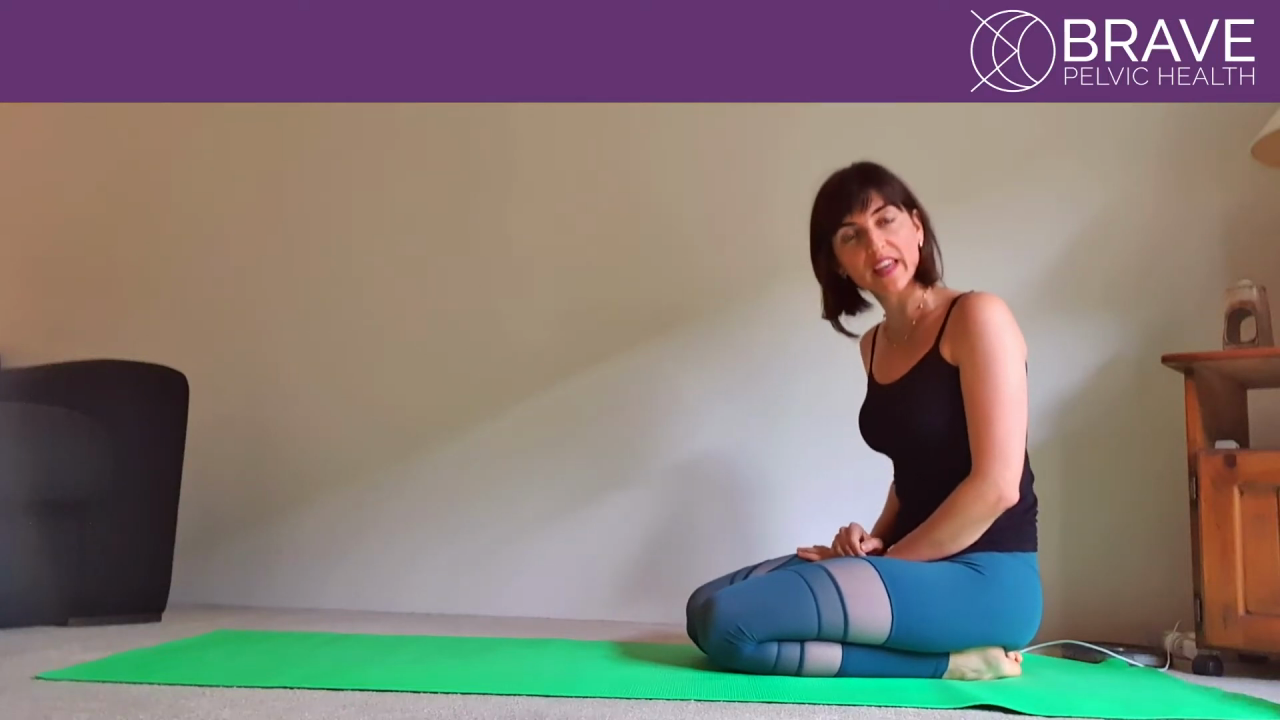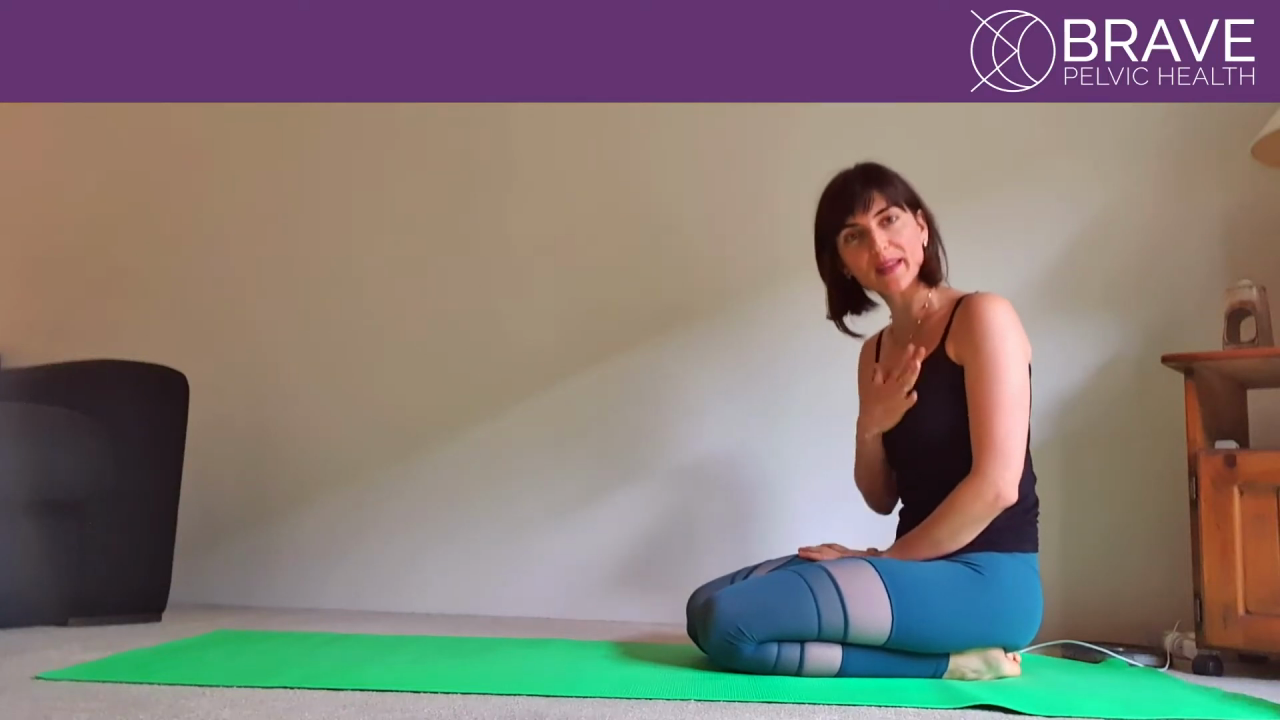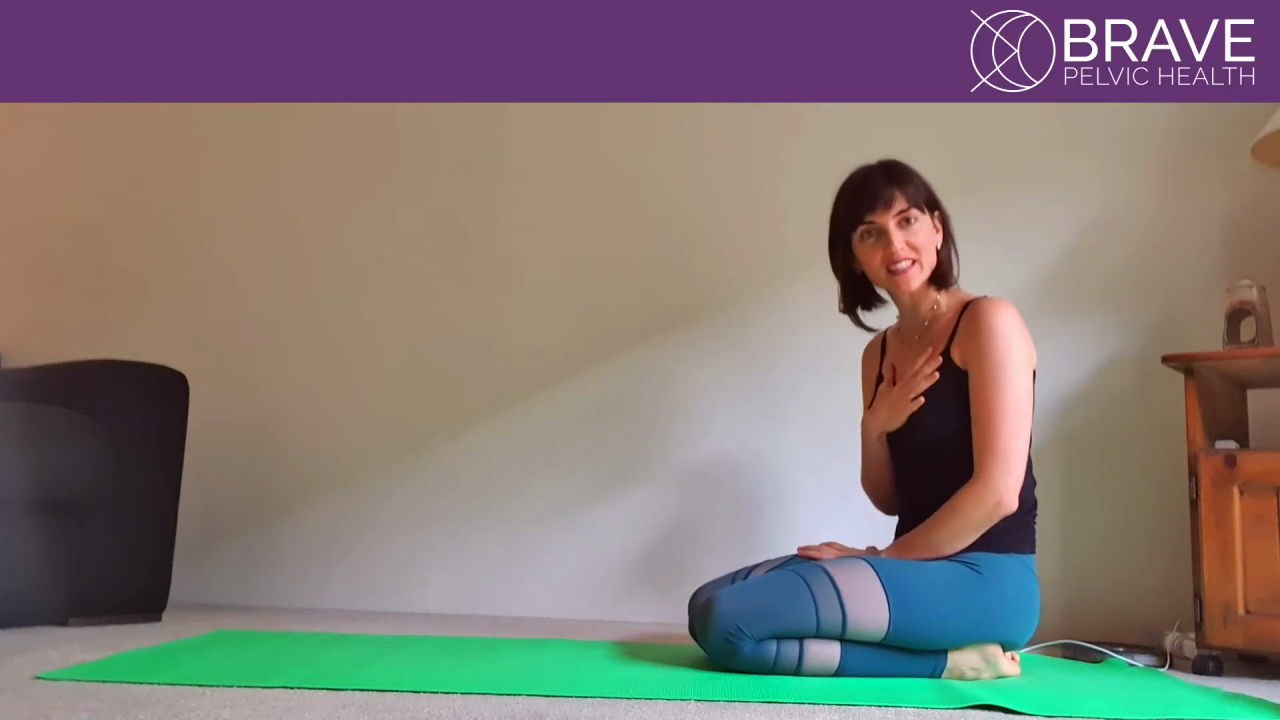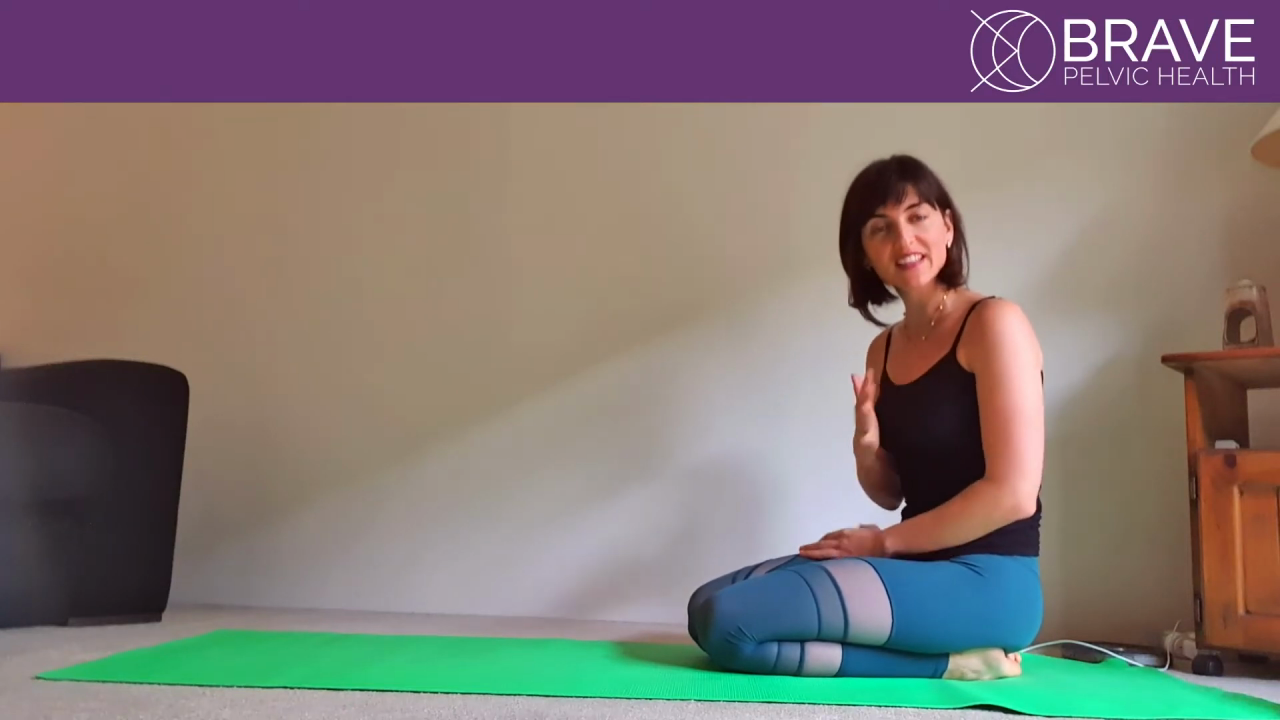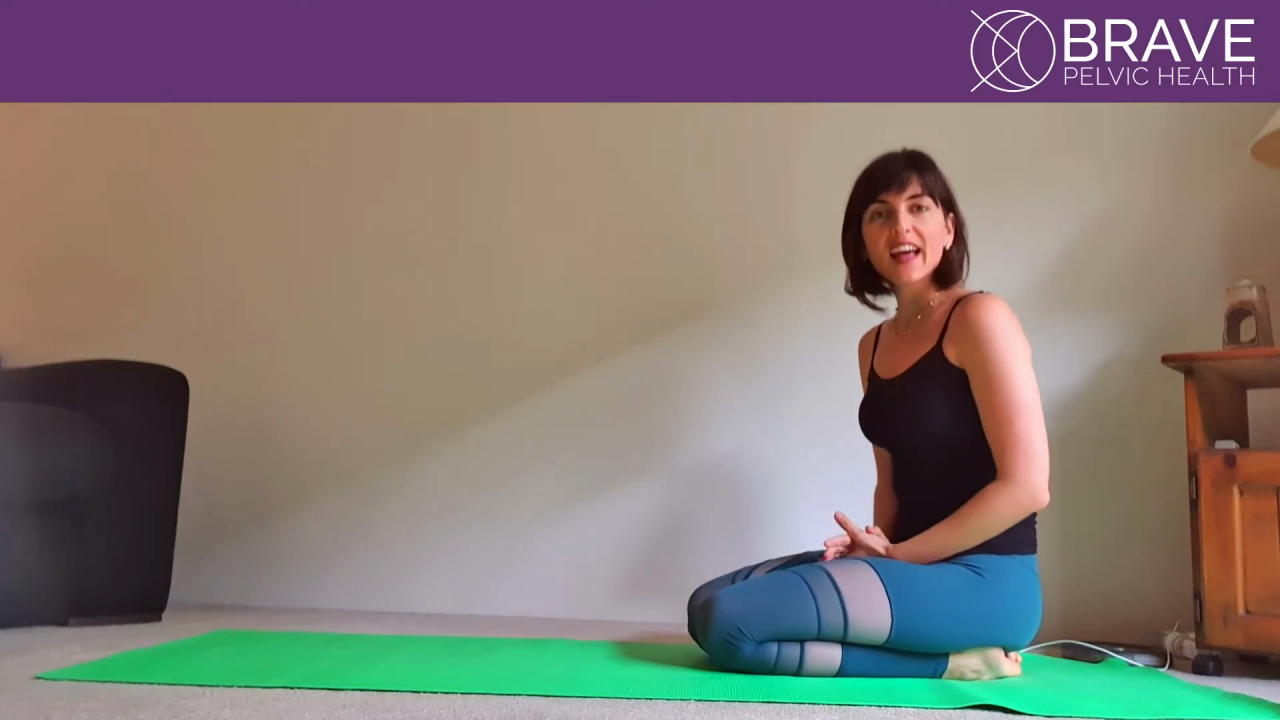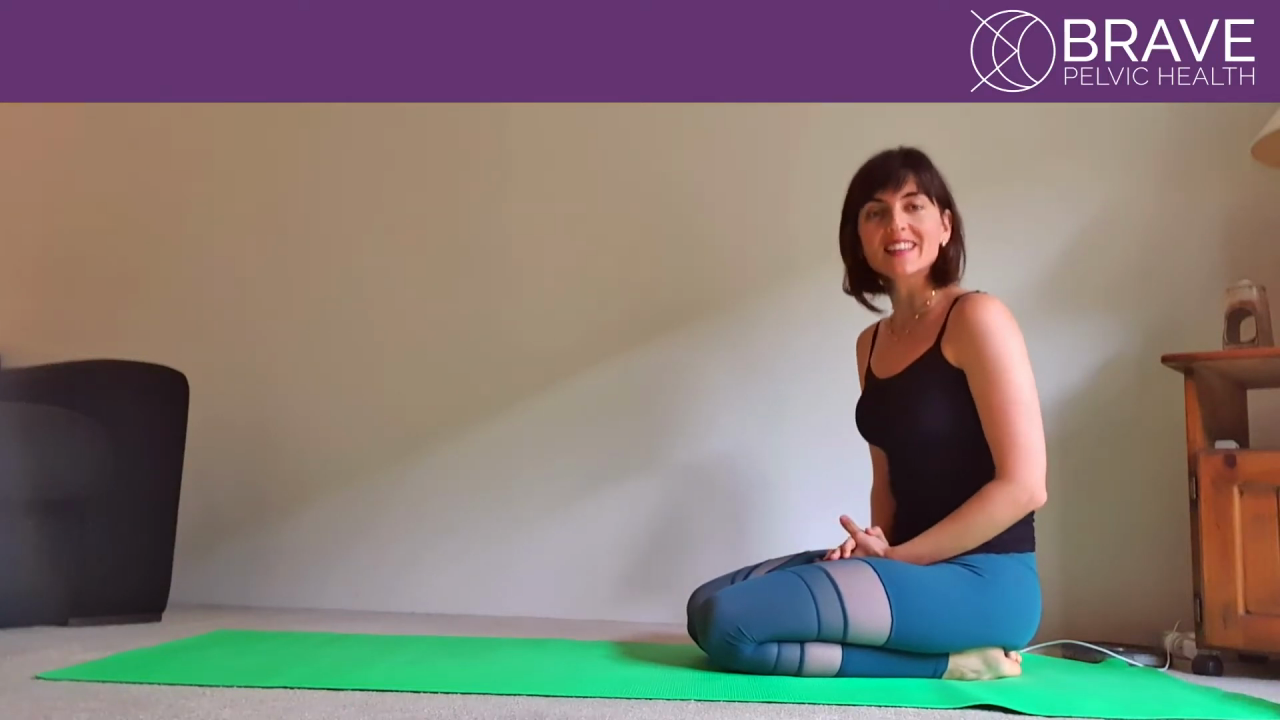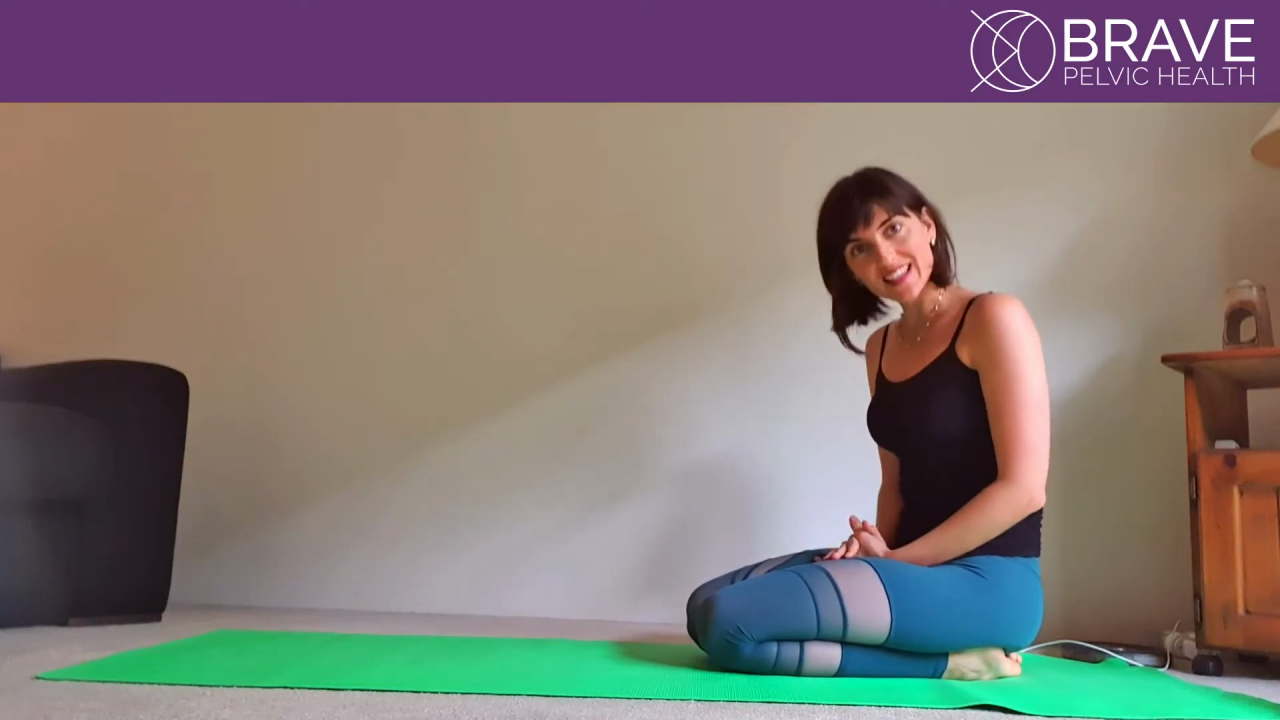
dt=0.4s
person 1, frame 1
left shoulder: (977, 316)
right shoulder: (874, 345)
left elbow: (997, 485)
left wrist: (890, 559)
right wrist: (875, 541)
left hip: (984, 580)
right hip: (920, 567)
left knee: (730, 623)
right knee: (708, 608)
left ankle: (953, 658)
person 1, frame 2
left shoulder: (983, 316)
right shoulder: (875, 352)
left elbow: (997, 485)
left wrist: (884, 560)
right wrist: (869, 429)
left hip: (985, 583)
right hip: (921, 570)
left knee: (730, 623)
right knee: (708, 609)
left ankle: (955, 657)
person 1, frame 3
left shoulder: (988, 321)
right shoulder: (879, 352)
left elbow: (997, 492)
left wrist: (882, 558)
right wrist: (874, 428)
left hip: (983, 581)
right hip: (920, 570)
left knee: (730, 622)
right knee: (709, 608)
left ankle: (949, 657)
person 1, frame 4
left shoulder: (994, 323)
right shoulder: (883, 348)
left elbow: (1013, 494)
left wrist: (881, 543)
right wrist: (866, 446)
left hip: (985, 584)
right hip: (916, 570)
left knee: (731, 624)
right knee: (709, 608)
left ankle: (952, 655)
person 1, frame 5
left shoulder: (980, 318)
right shoulder: (874, 345)
left elbow: (1025, 488)
left wrist: (898, 555)
right wrist: (875, 544)
left hip: (983, 583)
right hip: (913, 568)
left knee: (731, 624)
right knee: (708, 608)
left ankle: (951, 655)
person 1, frame 6
left shoulder: (977, 317)
right shoulder: (871, 344)
left elbow: (1023, 486)
left wrist: (897, 559)
right wrist: (876, 546)
left hip: (983, 583)
right hip: (913, 567)
left knee: (731, 625)
right knee: (708, 609)
left ankle: (954, 656)
person 1, frame 7
left shoulder: (994, 319)
right shoulder: (880, 348)
left elbow: (1023, 488)
left wrist: (896, 559)
right wrist: (878, 547)
left hip: (985, 583)
right hip: (917, 566)
left knee: (731, 623)
right knee: (709, 606)
left ankle: (949, 657)
